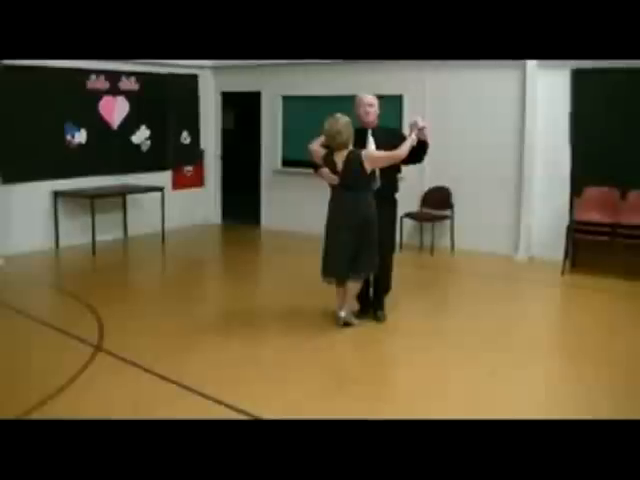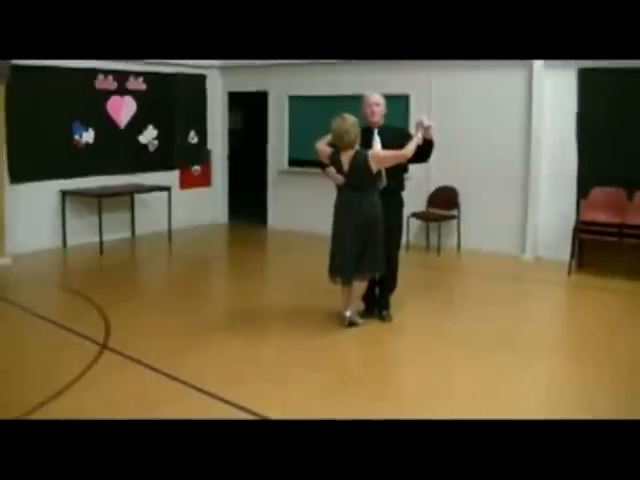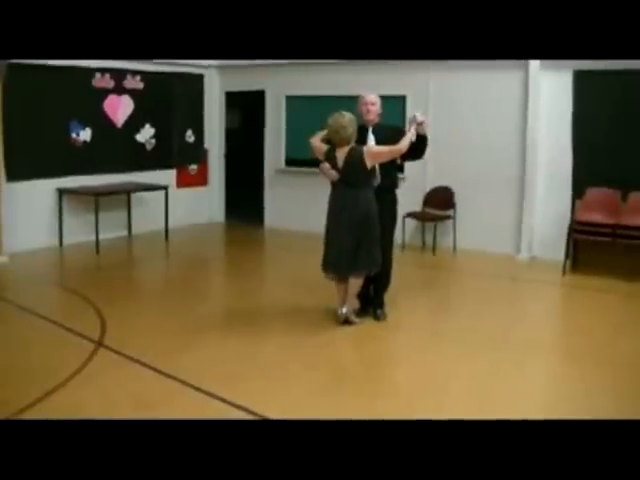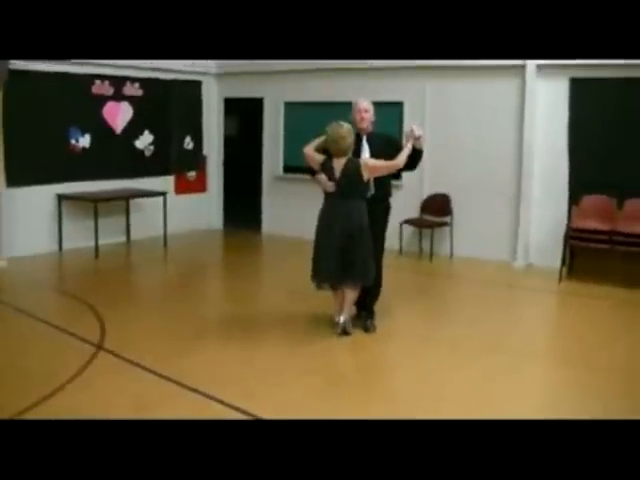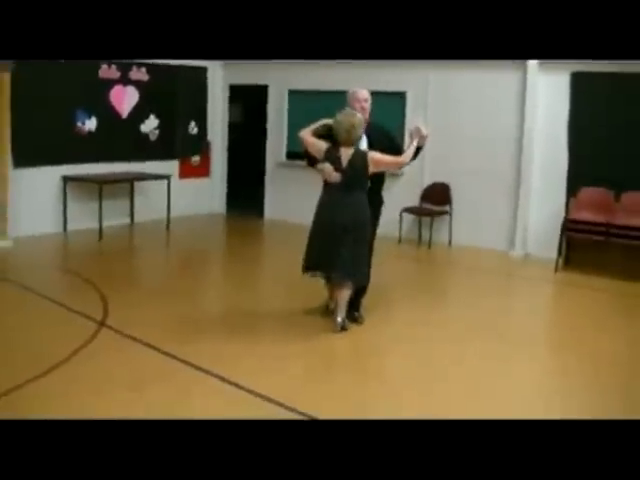
dt=0.5s
person 1, frame 1
left shoulder: (392, 135)
left elbow: (414, 157)
left wrist: (421, 137)
right wrist: (323, 170)
left hip: (385, 203)
left knee: (384, 253)
left ankle: (379, 302)
right ankle: (364, 301)
person 1, frame 2
left shoulder: (399, 135)
left elbow: (420, 156)
left wrist: (427, 136)
right wrist: (330, 170)
left hip: (391, 201)
left knee: (390, 252)
left ankle: (384, 302)
right ankle: (369, 301)
person 1, frame 3
left shoulder: (393, 133)
left elbow: (415, 153)
left wrist: (420, 132)
left hip: (385, 199)
left knee: (384, 251)
left ankle: (378, 301)
right ankle: (365, 299)
person 1, frame 4
left shoulder: (387, 142)
left elbow: (408, 164)
left wrist: (417, 146)
right wrist: (319, 175)
left hip: (377, 209)
left knee: (373, 259)
left ankle: (368, 311)
right ankle: (361, 306)
person 1, frame 5
left shoulder: (381, 133)
right shoulder: (335, 130)
left elbow: (401, 158)
right elbow: (311, 150)
left wrist: (418, 144)
right wrist: (320, 165)
left hip: (370, 201)
left ankle: (354, 304)
person 2, frame 1
left shoulder: (326, 157)
right shoulder: (364, 157)
left elbow: (313, 146)
right elbow: (399, 154)
left wrist: (329, 134)
right wrist: (413, 136)
left hip: (338, 212)
right hip: (362, 212)
left knee: (341, 259)
right knee: (359, 263)
left ankle: (340, 308)
right ankle: (346, 311)
person 2, frame 2
left shoulder: (332, 157)
right shoulder: (371, 157)
left elbow: (319, 145)
right elbow: (405, 154)
left wrist: (335, 133)
right wrist: (418, 136)
left hip: (344, 211)
right hip: (368, 212)
left knee: (347, 259)
right knee: (364, 263)
left ankle: (345, 308)
right ankle: (351, 311)
person 2, frame 3
left shoulder: (327, 153)
right shoulder: (366, 153)
left elbow: (314, 140)
right elbow: (400, 148)
left wrist: (330, 130)
right wrist: (412, 131)
left hip: (338, 208)
right hip: (362, 209)
left knee: (341, 257)
right knee: (360, 260)
left ankle: (341, 307)
right ankle: (348, 308)
person 2, frame 4
left shoulder: (323, 164)
right shoulder: (362, 166)
left elbow: (307, 150)
right elbow: (397, 164)
left wrist: (325, 138)
right wrist: (410, 144)
left hip: (330, 220)
right hip: (355, 221)
left knee: (335, 269)
right knee: (355, 271)
left ankle: (339, 314)
right ankle: (345, 316)
person 2, frame 5
left shoulder: (327, 152)
right shoulder: (368, 158)
left elbow: (303, 134)
right elbow: (403, 161)
left wrist: (323, 122)
right wrist: (415, 141)
left hip: (329, 211)
right hip: (355, 214)
left knee: (329, 259)
right knee: (349, 265)
left ankle: (334, 302)
right ankle: (341, 315)
